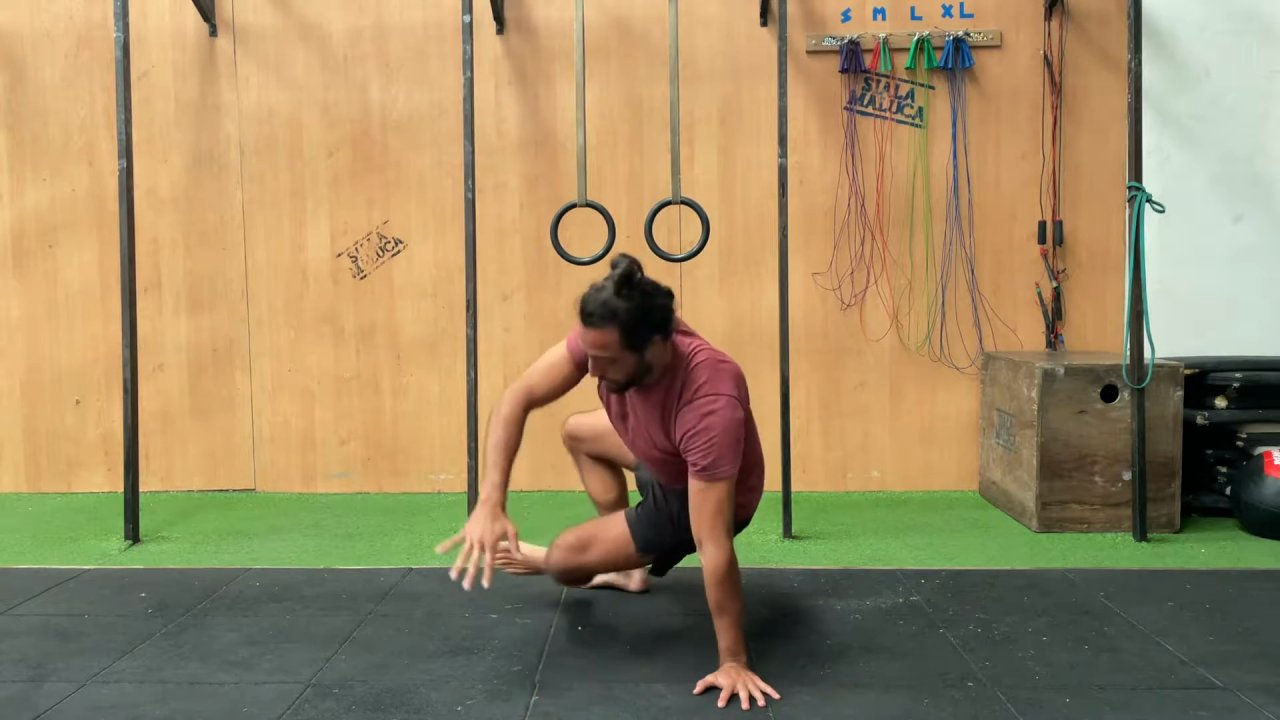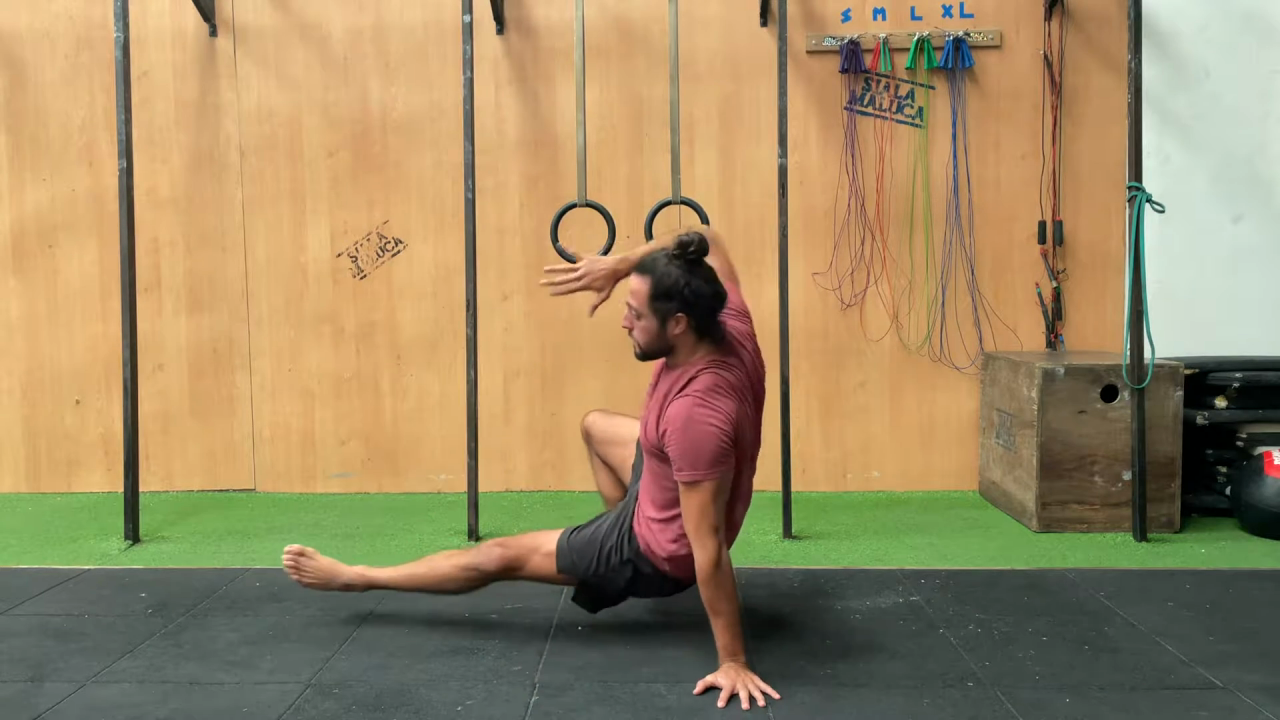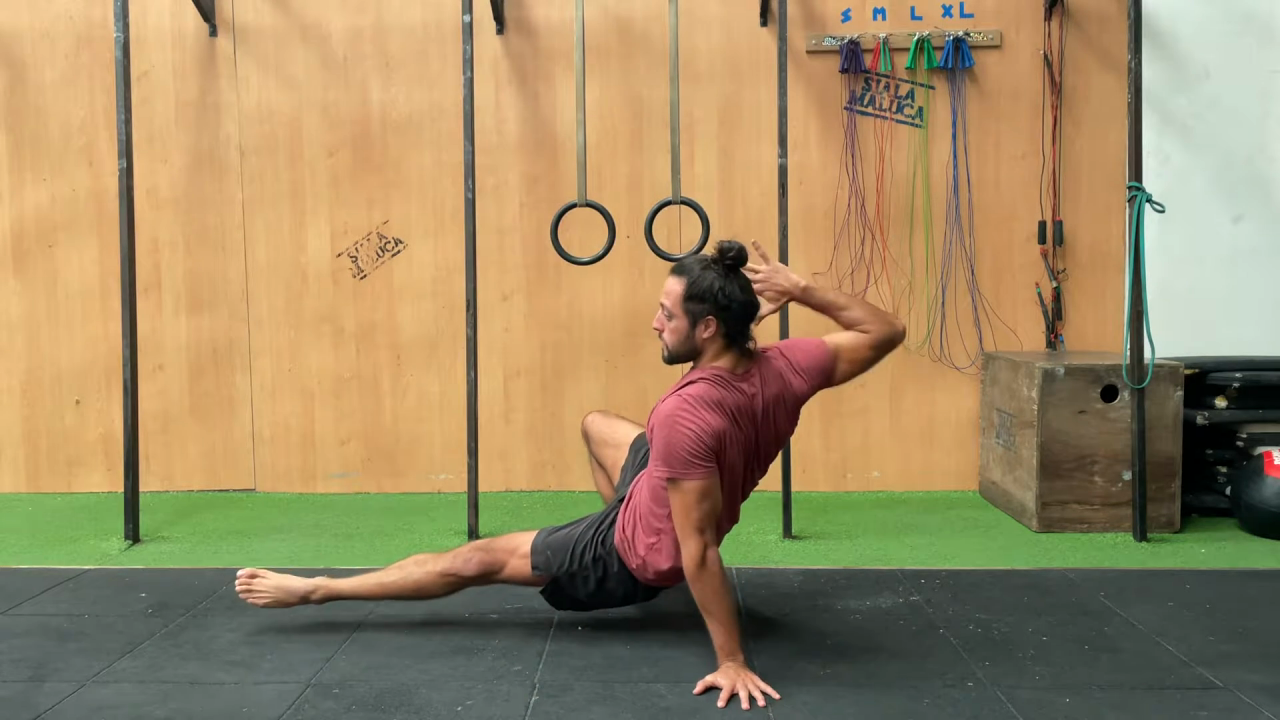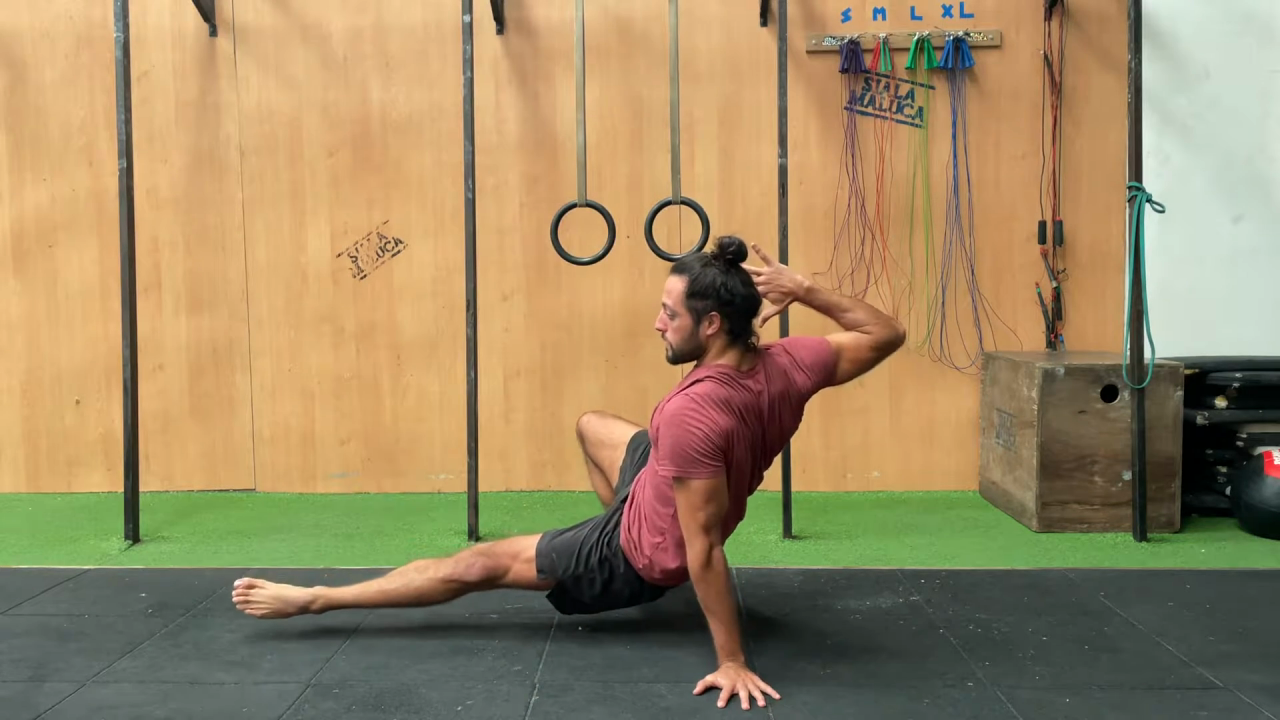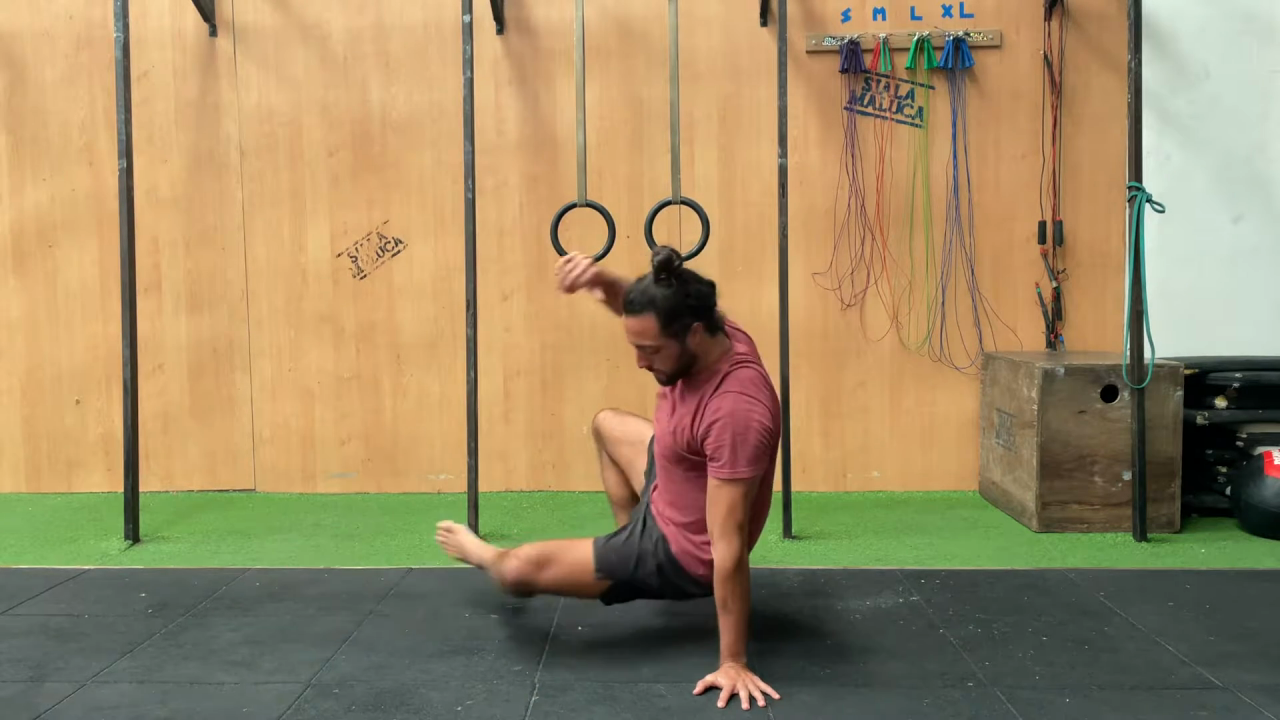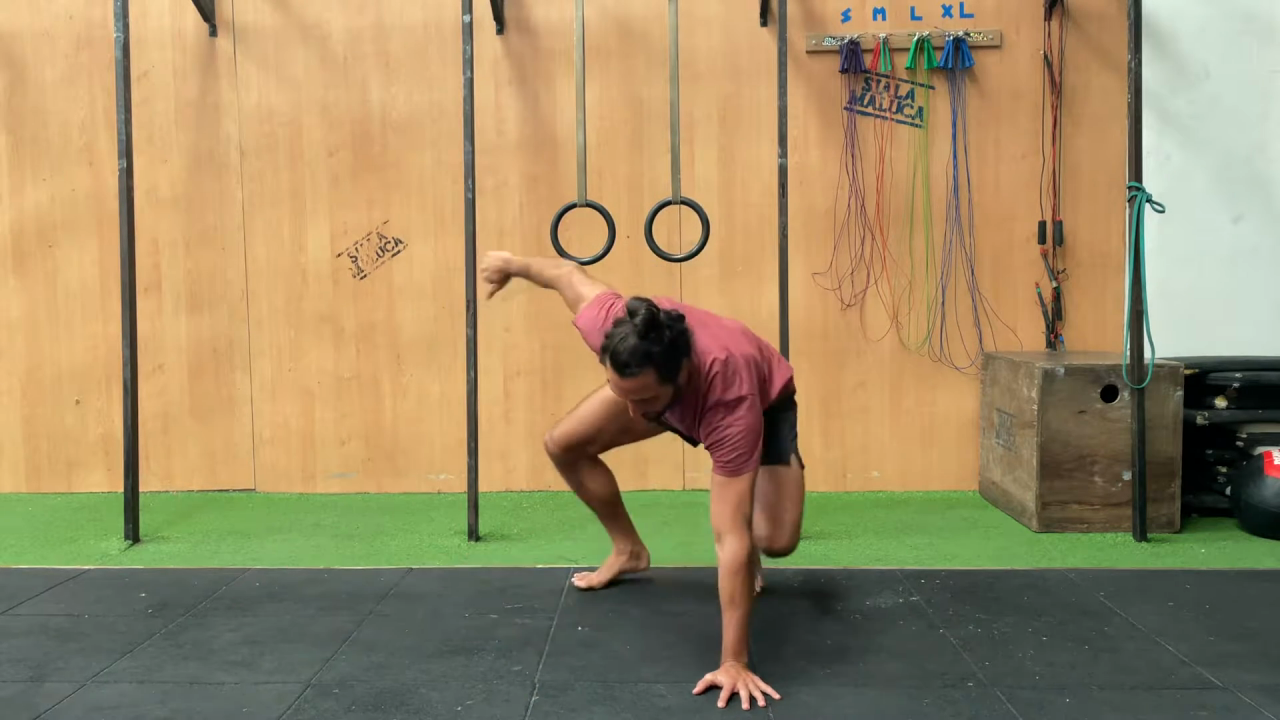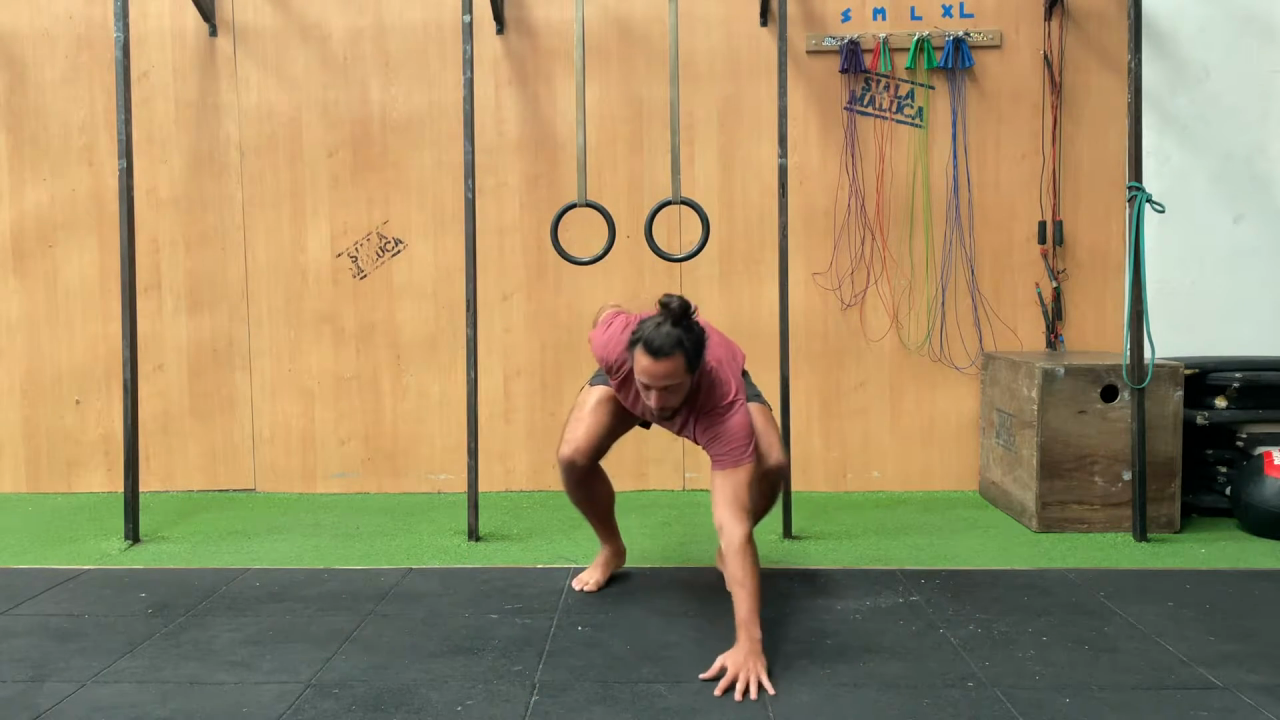
dt=0.4s
person 1, frame 1
left shoulder: (710, 405)
right shoulder: (606, 337)
left elbow: (714, 548)
right elbow: (517, 398)
left wrist: (733, 663)
right wrist: (489, 503)
left hip: (701, 491)
right hip: (663, 457)
left knee: (562, 559)
right knee: (577, 432)
right ankle: (629, 565)
person 1, frame 2
left shoulder: (698, 414)
right shoulder: (727, 323)
left elbow: (709, 552)
right elbow: (707, 240)
left wrist: (732, 664)
right wrist: (619, 267)
left hip: (661, 547)
right hip: (665, 486)
left knee: (498, 556)
right knee: (596, 427)
left ankle: (360, 577)
right ankle: (605, 557)
person 1, frame 3
left shoulder: (685, 416)
right shoulder: (789, 368)
left elbow: (698, 553)
right elbow: (887, 331)
left wrist: (732, 664)
right wrist: (799, 289)
left hip: (637, 555)
right hip: (665, 494)
left knee: (480, 559)
right knee: (596, 427)
left ankle: (315, 590)
person 1, frame 4
left shoulder: (691, 414)
right shoulder: (789, 365)
left elbow: (703, 551)
right elbow: (886, 333)
left wrist: (732, 664)
right wrist: (806, 289)
left hip: (642, 555)
right hip: (662, 488)
left knee: (479, 564)
right knee: (590, 427)
left ankle: (313, 599)
person 1, frame 5
left shoulder: (735, 410)
right shoulder: (700, 333)
left elbow: (728, 550)
right elbow: (635, 307)
left wrist: (734, 663)
right wrist: (602, 279)
left hip: (687, 552)
right hip: (670, 498)
left knee: (527, 567)
right knee: (606, 423)
left ankle: (489, 557)
right ankle: (629, 543)
person 1, frame 6
left shoulder: (730, 406)
right shoulder: (609, 325)
left elbow: (730, 540)
right elbow: (569, 274)
left wrist: (734, 662)
right wrist: (509, 261)
left hip: (763, 399)
right hip: (689, 387)
left knee: (776, 540)
right knee: (561, 445)
right ankle: (628, 551)
person 1, frame 7
left shoulder: (725, 404)
right shoulder: (614, 343)
left elbow: (734, 527)
right elbow: (609, 310)
left wrist: (748, 643)
left hip: (720, 380)
right hip: (621, 376)
left knee: (771, 466)
right knee: (573, 458)
left ankle: (727, 561)
right ankle: (610, 547)
